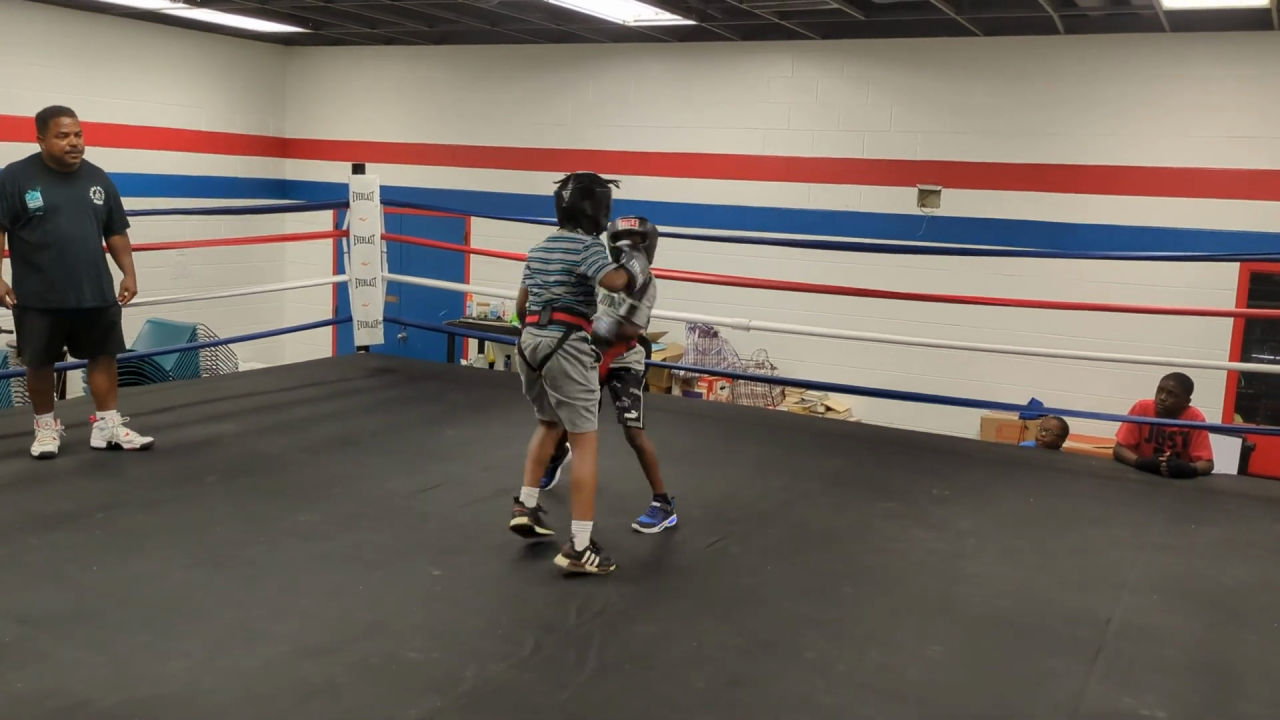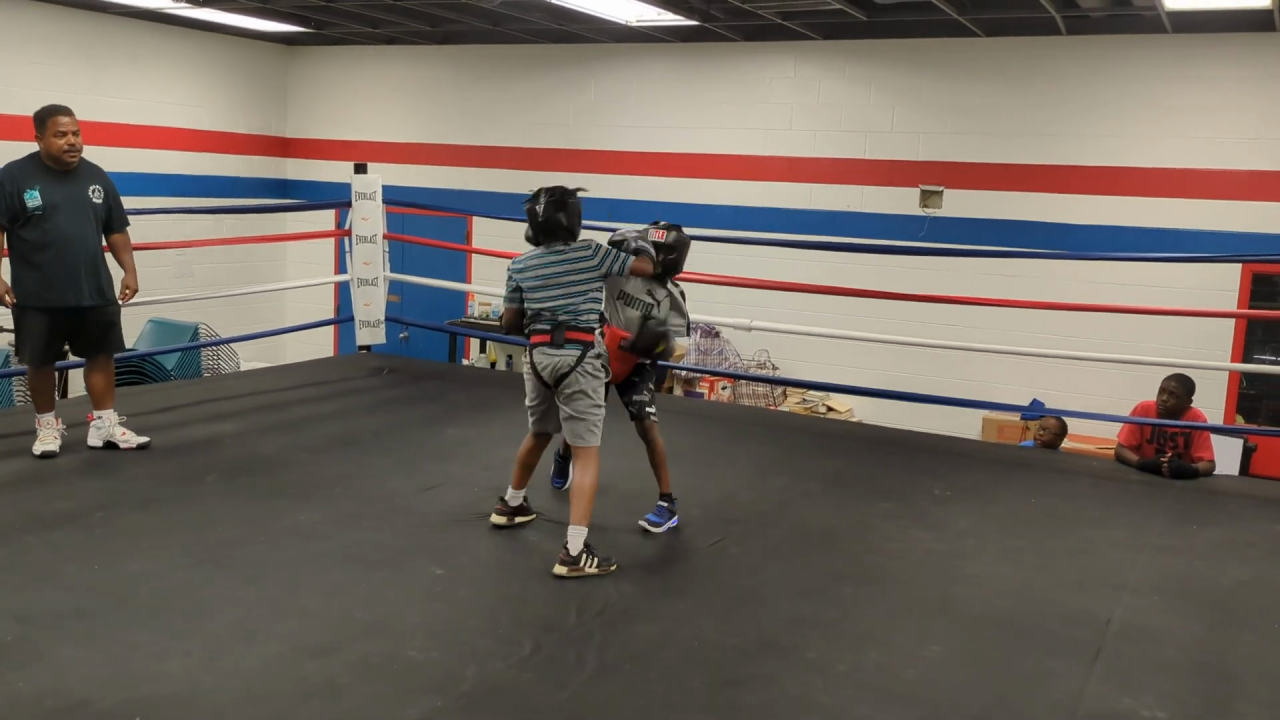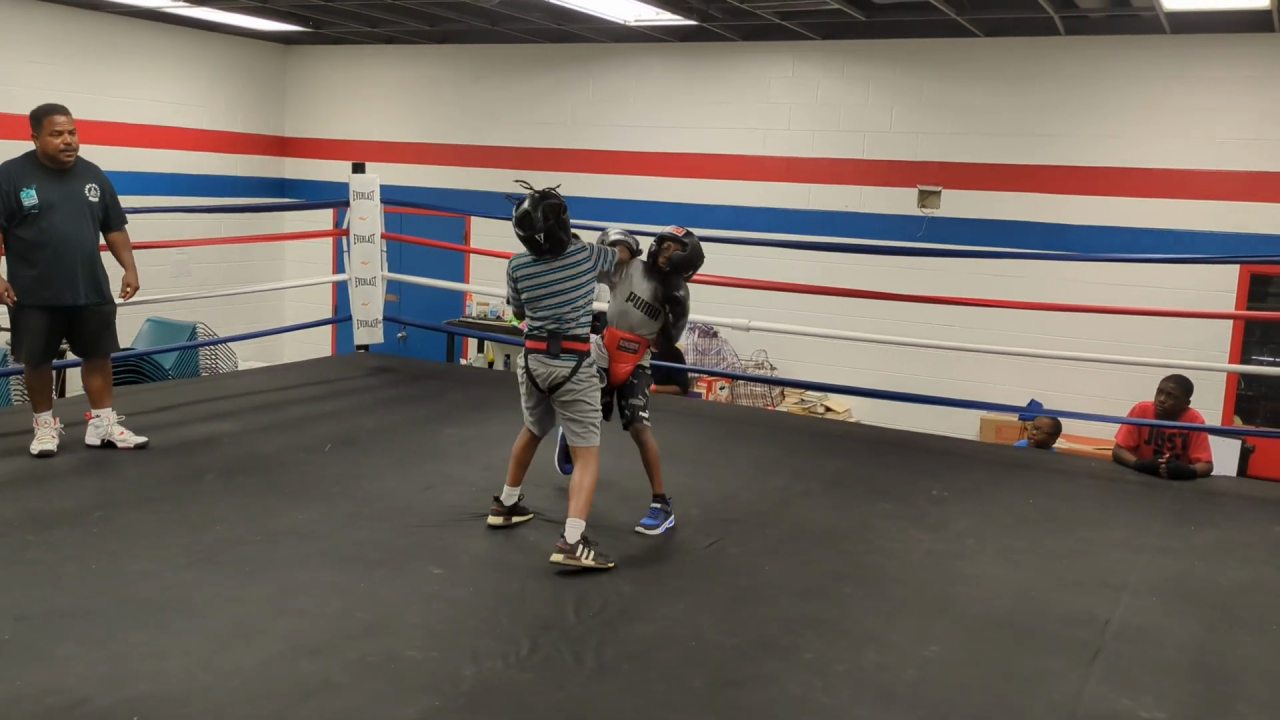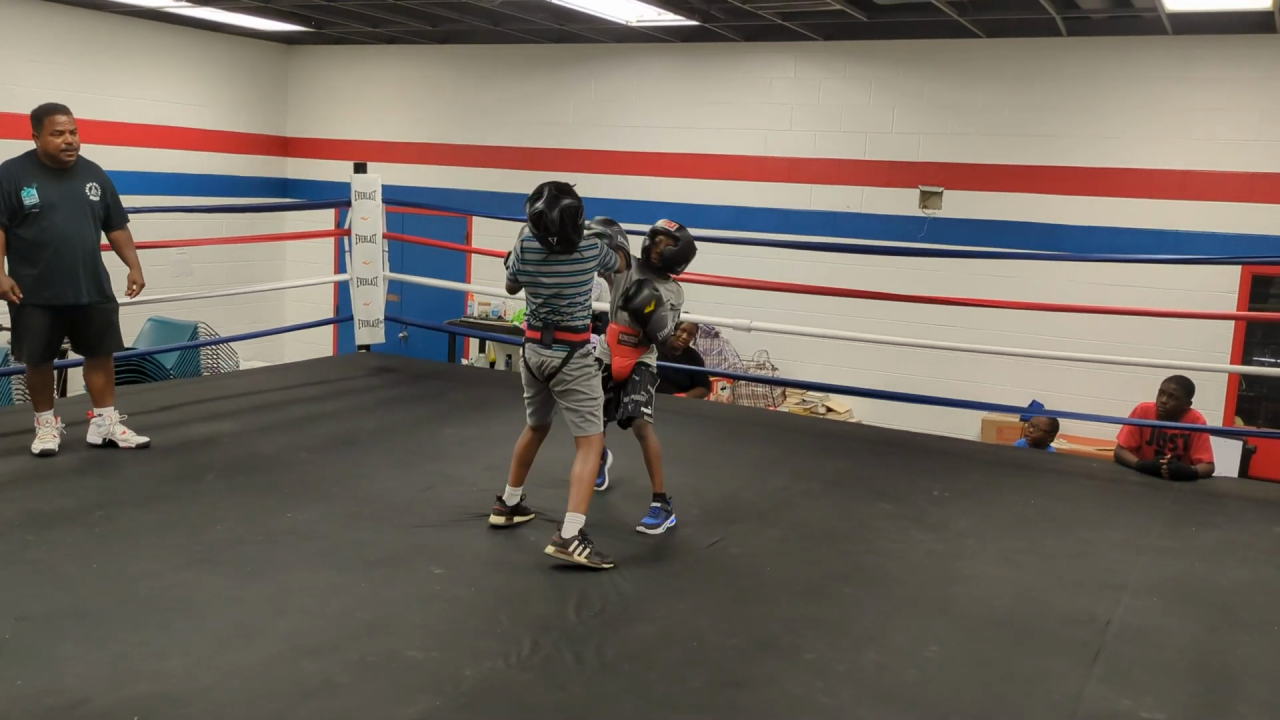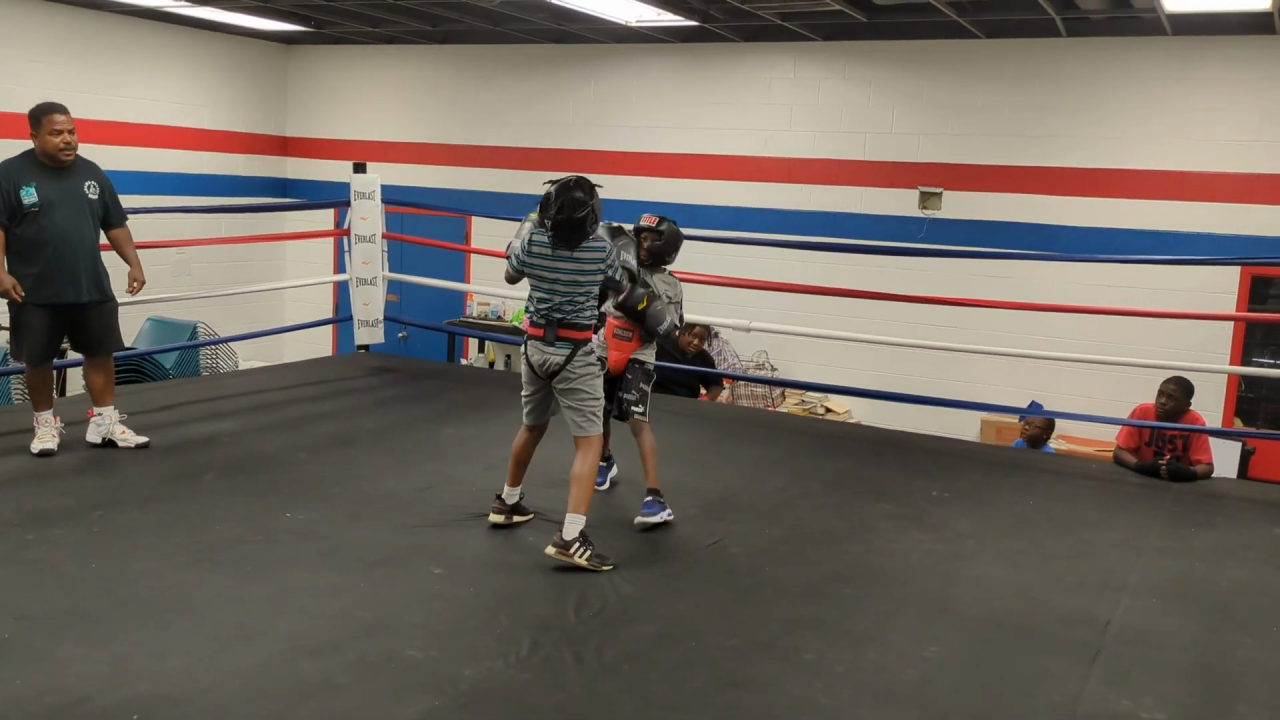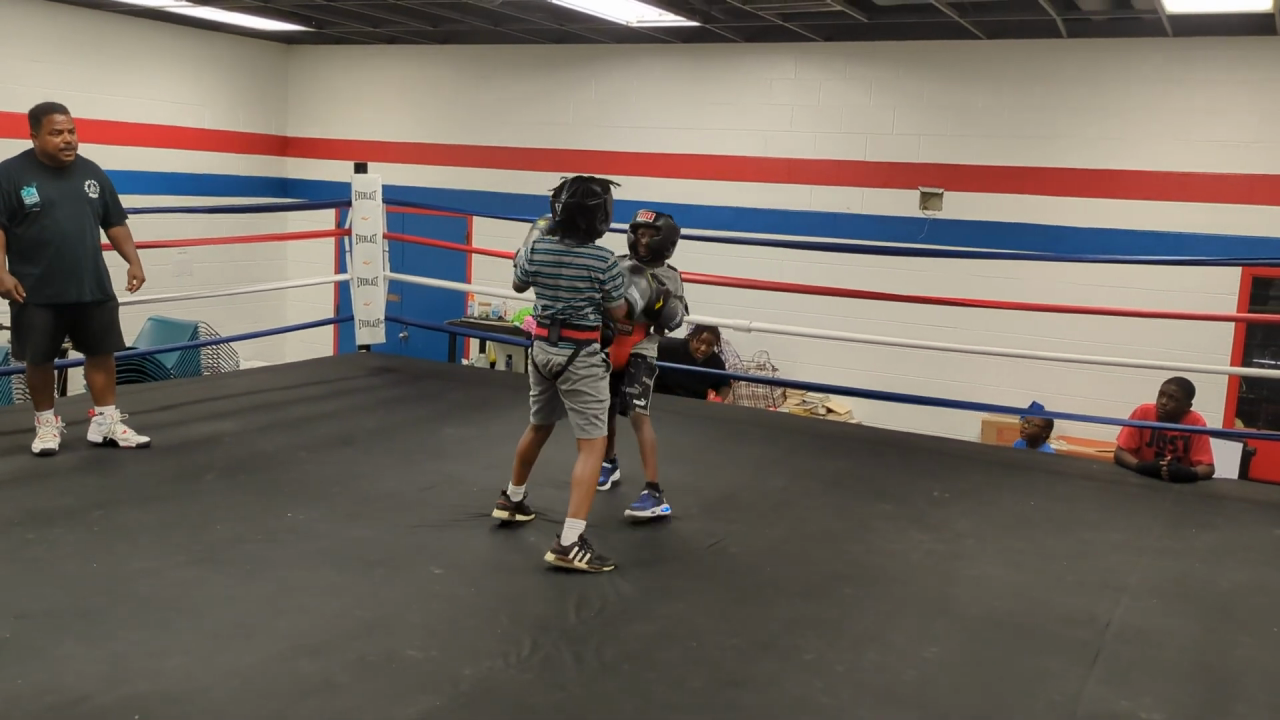
dt=0.1s
person 1, frame 1
left shoulder: (540, 247)
right shoulder: (588, 244)
left elbow: (523, 305)
right elbow: (613, 280)
right wrist: (636, 270)
left hip: (530, 340)
right hip: (568, 345)
left knee: (550, 424)
right knee: (584, 442)
left ankle: (527, 507)
right ankle: (579, 545)
person 1, frame 2
left shoulder: (520, 265)
right shoulder: (589, 253)
left elbow: (509, 321)
right elbow: (645, 268)
right wrist: (640, 245)
left hip: (538, 355)
right hip: (580, 359)
left knee: (540, 433)
right knee: (586, 454)
left ankle: (510, 504)
right ankle: (575, 551)
person 1, frame 3
left shoulder: (519, 267)
right shoulder: (586, 253)
right elbow: (625, 255)
right wrist: (623, 241)
left hip: (534, 360)
right hip: (574, 364)
left knee: (533, 429)
right knee: (587, 454)
left ankle: (505, 504)
right ankle: (574, 541)
person 1, frame 4
left shoulder: (526, 250)
right shoulder: (592, 249)
left elbow: (511, 286)
right elbow: (619, 259)
right wrist: (605, 236)
left hip: (534, 350)
right hip: (572, 355)
left knee: (536, 427)
right knee: (590, 443)
left ankle: (507, 504)
right ankle: (570, 535)
person 1, frame 5
left shoulder: (533, 242)
right shoulder: (599, 253)
left elbow: (511, 274)
right elbow: (618, 279)
left hip: (535, 347)
right hip: (574, 354)
left knee: (533, 426)
right knee: (590, 443)
left ankle: (508, 504)
right ankle: (571, 538)
person 1, frame 6
left shoulder: (541, 247)
right shoulder: (602, 259)
left elbow: (519, 285)
right elbow: (619, 313)
right wrist: (638, 294)
left hip: (543, 348)
right hip: (581, 355)
left knee: (539, 426)
right knee: (593, 446)
left ankle: (511, 500)
right ankle: (569, 541)
person 2, frame 1
left shoulder: (98, 179)
left elbow: (116, 232)
left wrist: (129, 273)
left hip: (95, 293)
right hip: (37, 296)
left knee: (103, 356)
right knee: (39, 362)
left ankle: (108, 426)
right ankle: (46, 428)
person 2, frame 2
left shoulder: (97, 177)
left elbow: (116, 230)
left wrist: (130, 271)
left hip: (95, 291)
right hip: (37, 295)
left knee: (101, 355)
right knee: (40, 361)
left ankle: (105, 425)
right ankle: (48, 427)
person 2, frame 3
left shoulder: (93, 176)
left elbow: (114, 228)
left wrist: (130, 268)
left hip: (91, 290)
right hip: (33, 293)
left knee: (98, 355)
right knee: (37, 359)
left ankle: (103, 424)
right ankle: (45, 426)
person 2, frame 4
left shoulder: (94, 174)
left elbow: (116, 227)
left wrist: (134, 266)
left hip: (92, 289)
right hip: (35, 293)
left knee: (101, 354)
right knee: (38, 359)
left ankle: (104, 423)
right ankle: (47, 425)
person 2, frame 5
left shoulder: (92, 173)
left elbow: (115, 225)
left wrist: (134, 264)
left hip: (91, 288)
right hip: (35, 291)
left knee: (101, 352)
right knee: (37, 358)
left ankle: (104, 423)
right ankle: (46, 425)
person 2, frame 6
left shoulder: (91, 172)
left elbow: (115, 223)
left wrist: (134, 261)
left hip: (92, 287)
right hip: (37, 291)
left knee: (102, 351)
right knee: (39, 358)
left ankle: (105, 422)
right ankle: (47, 424)
person 3, frame 1
left shoulder: (645, 285)
left elbow: (631, 327)
left hip: (626, 364)
left knee: (633, 430)
left ankle: (663, 504)
right ankle: (559, 454)
person 3, frame 2
left shoulder: (672, 293)
left elbow: (674, 334)
left hip: (637, 364)
left knee: (646, 427)
left ankle: (667, 501)
right ankle: (564, 455)
person 3, frame 3
left shoulder: (675, 295)
right shoulder: (628, 268)
left elbow: (666, 343)
left wrist: (678, 312)
left hip: (636, 366)
right hip: (602, 358)
left knee: (640, 430)
left ankle: (661, 505)
person 3, frame 4
left shoulder: (673, 291)
right shoulder: (626, 267)
left elbow: (661, 336)
left wrist: (650, 305)
left hip: (641, 362)
right hip: (607, 357)
left knee: (642, 426)
left ankle: (661, 503)
right ankle: (600, 456)
person 3, frame 5
left shoulder: (668, 284)
left elbow: (669, 327)
left wrist: (650, 303)
left hip: (639, 359)
right hip: (605, 352)
left knee: (638, 422)
left ankle: (656, 499)
right ankle: (606, 462)
person 3, frame 6
left shoulder: (669, 277)
right shoulder: (621, 265)
left elbow: (674, 321)
left hip: (641, 353)
right hip: (609, 348)
left knee: (639, 415)
right knee: (605, 412)
left ankle: (653, 492)
right ankle: (610, 464)
